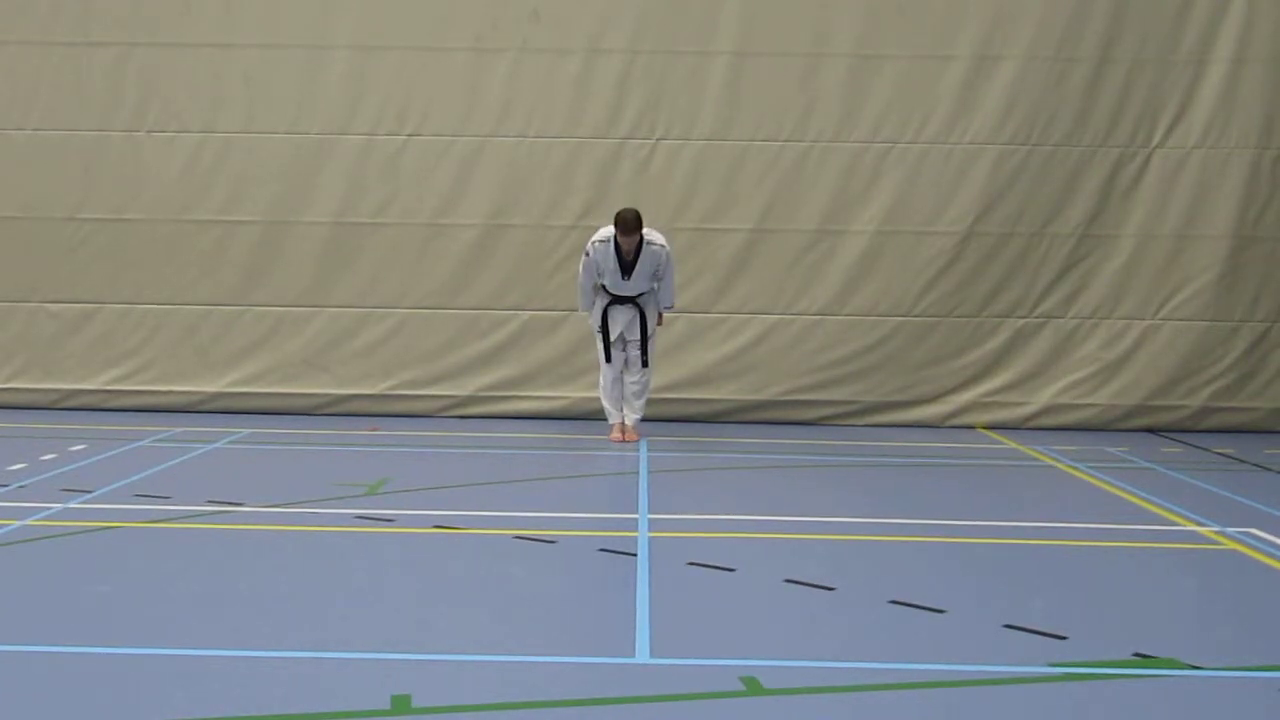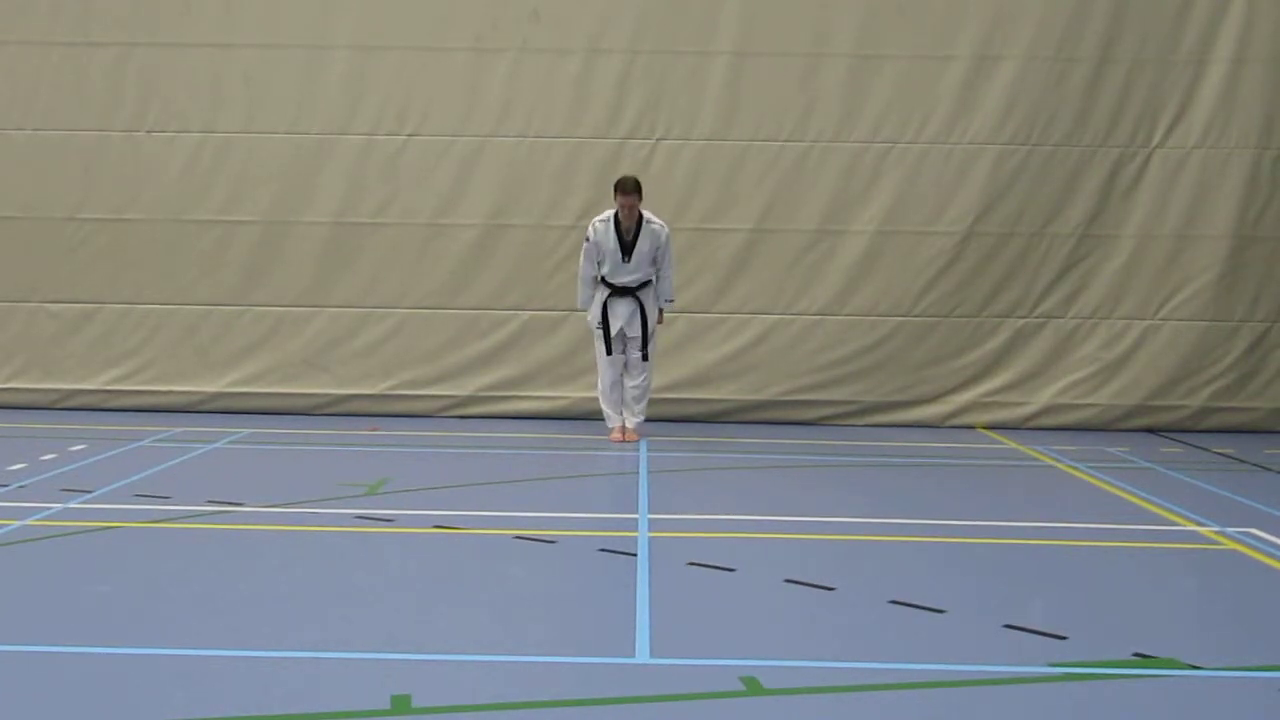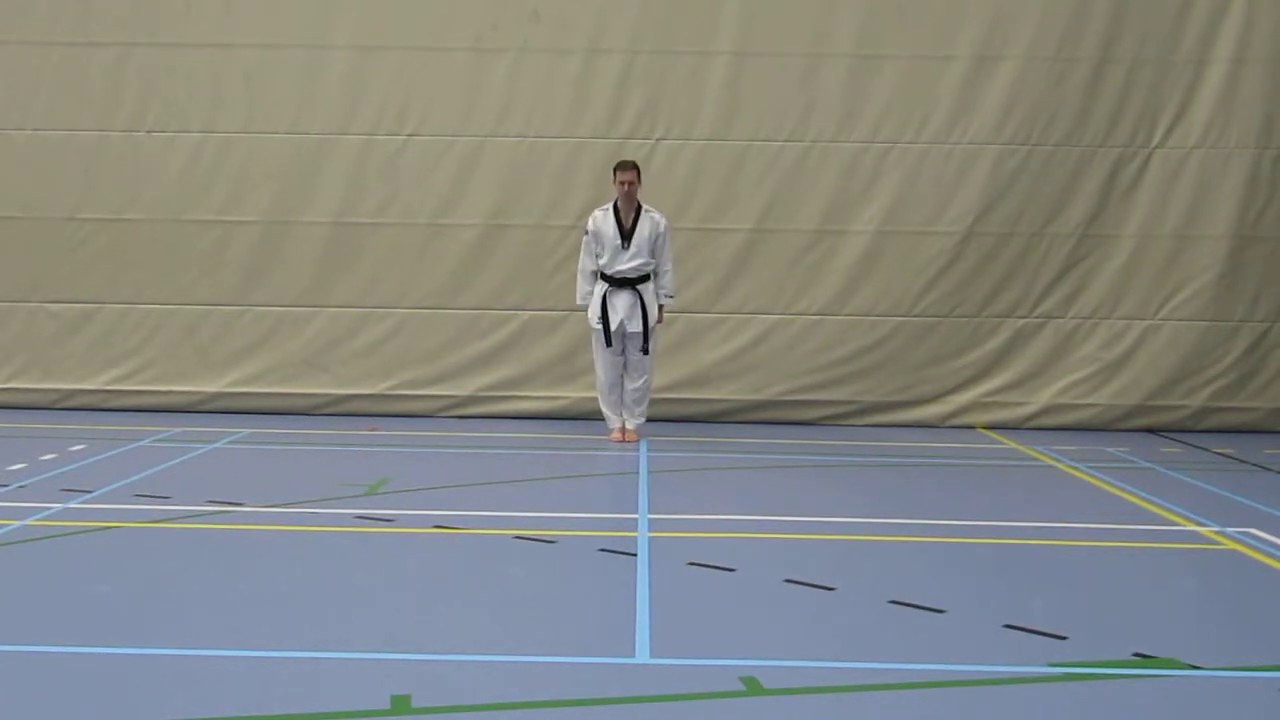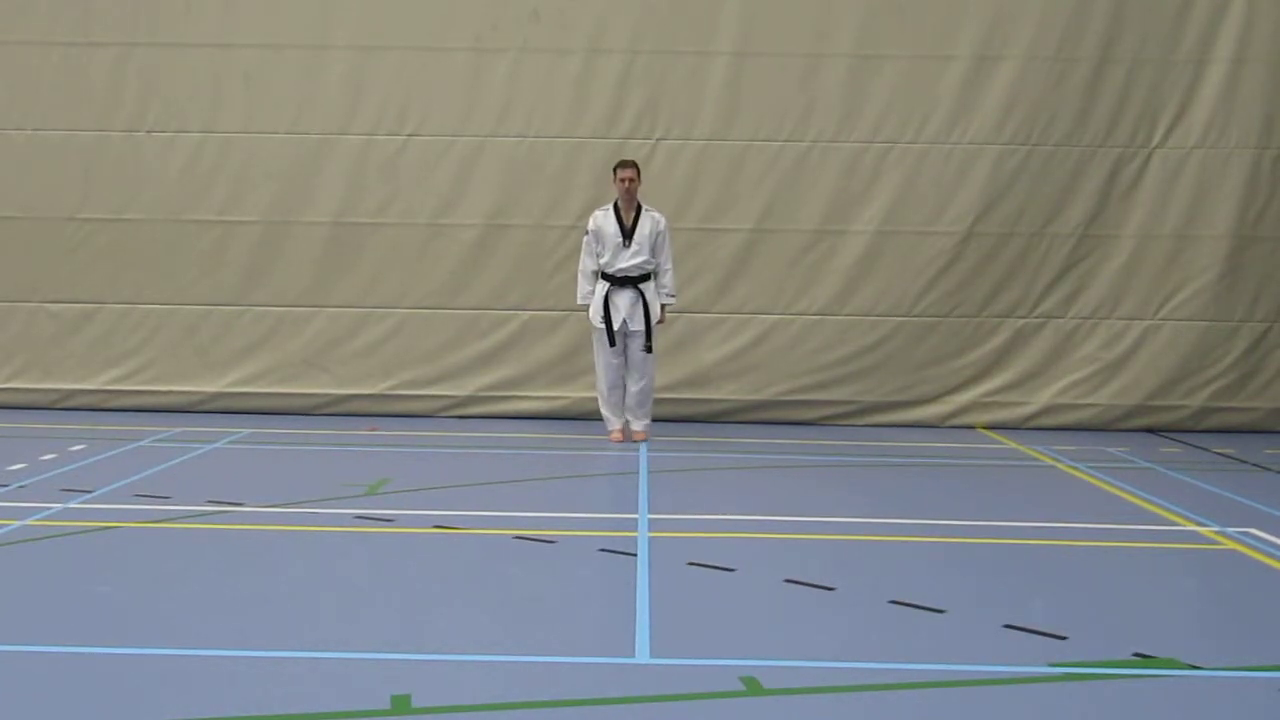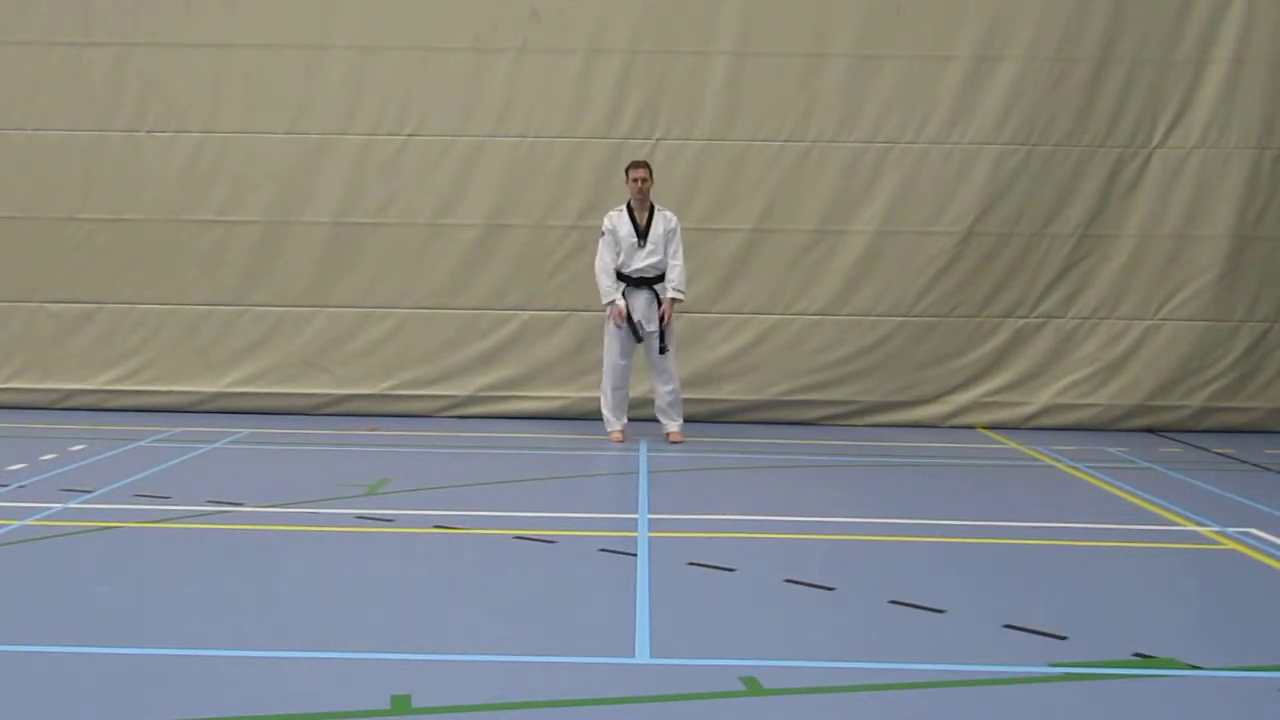
dt=0.5s
person 1, frame 1
left shoulder: (658, 248)
right shoulder: (597, 244)
left elbow: (665, 281)
right elbow: (587, 281)
left wrist: (661, 311)
right wrist: (590, 310)
left hip: (642, 308)
right hip: (609, 307)
left knee: (638, 366)
right knee: (610, 366)
left ankle: (631, 422)
right ankle: (615, 421)
person 1, frame 2
left shoulder: (658, 230)
right shoulder: (598, 227)
left elbow: (665, 271)
right elbow: (588, 270)
left wrist: (661, 307)
right wrist: (589, 307)
left hip: (641, 302)
right hip: (608, 302)
left knee: (639, 366)
right knee: (609, 366)
left ankle: (632, 423)
right ankle: (615, 423)
person 1, frame 3
left shoulder: (656, 221)
right shoulder: (598, 219)
left elbow: (664, 266)
right elbow: (587, 264)
left wrist: (661, 305)
right wrist: (588, 303)
left hip: (641, 298)
right hip: (607, 298)
left knee: (639, 366)
right knee: (608, 366)
left ankle: (632, 423)
right ankle: (615, 423)
person 1, frame 4
left shoulder: (655, 220)
right shoulder: (598, 219)
left elbow: (664, 265)
right elbow: (588, 264)
left wrist: (663, 304)
right wrist: (588, 304)
left hip: (642, 297)
right hip: (609, 297)
left knee: (641, 365)
right knee: (609, 366)
left ankle: (638, 423)
right ankle: (615, 423)
person 1, frame 5
left shoulder: (668, 220)
right shoulder: (613, 220)
left elbow: (675, 262)
right elbow: (604, 264)
left wrist: (670, 300)
right wrist: (613, 302)
left hip: (656, 297)
right hip: (624, 296)
left knee: (665, 365)
right knee: (616, 365)
left ankle: (672, 424)
right ankle: (615, 424)
